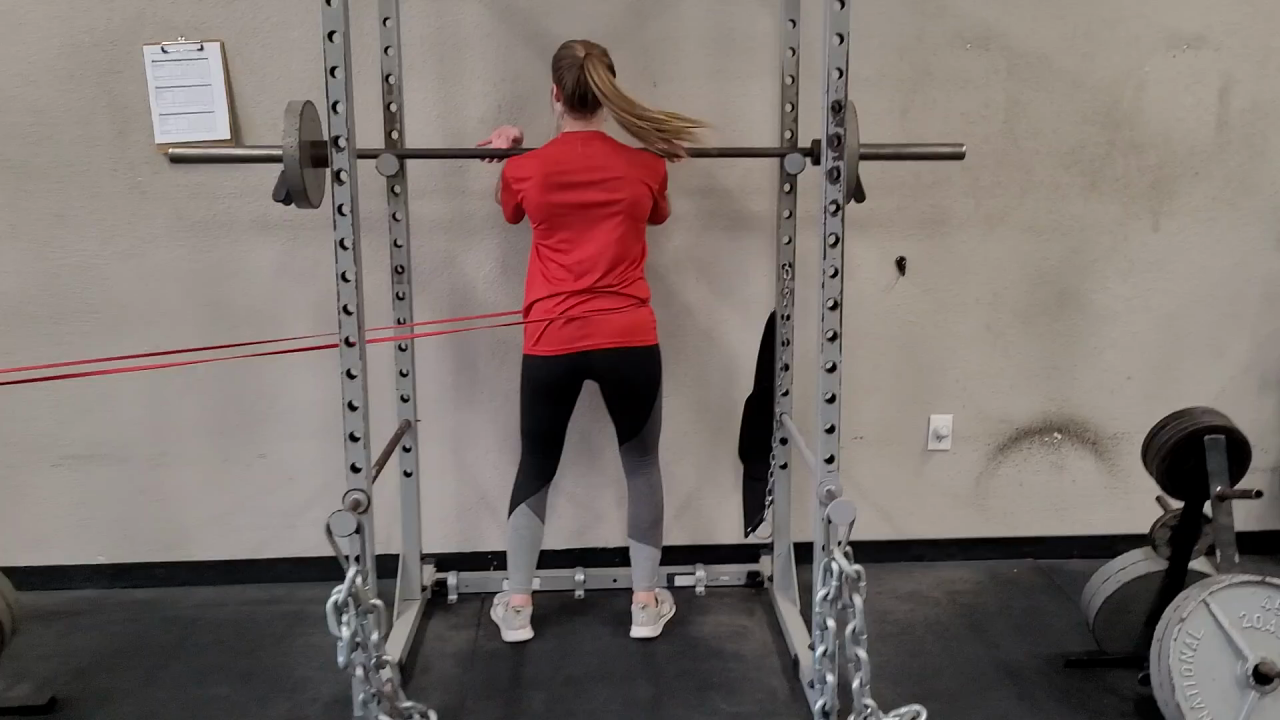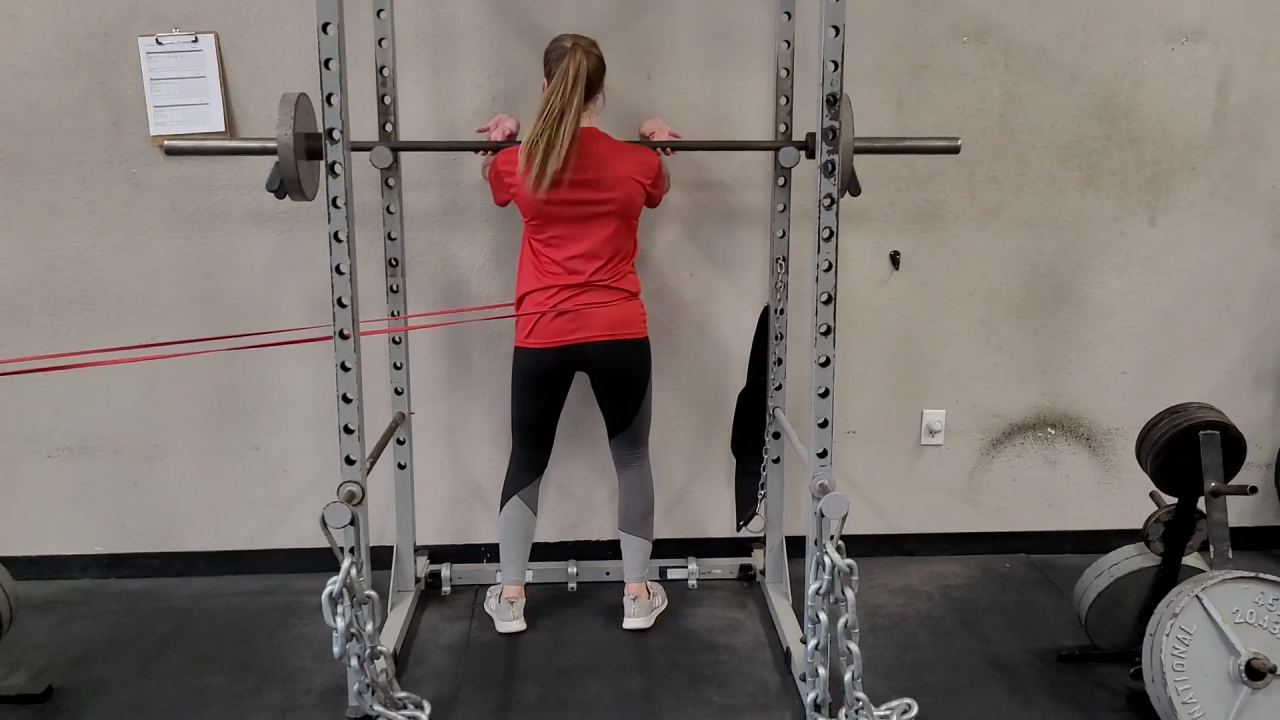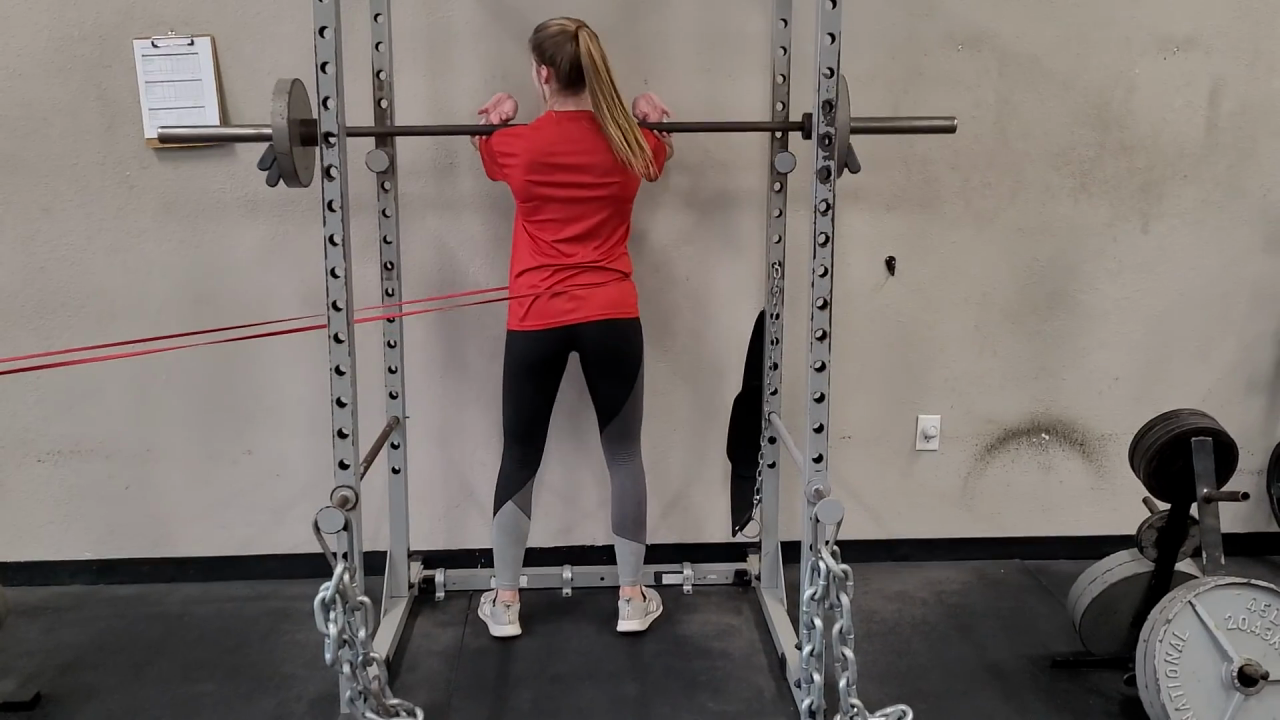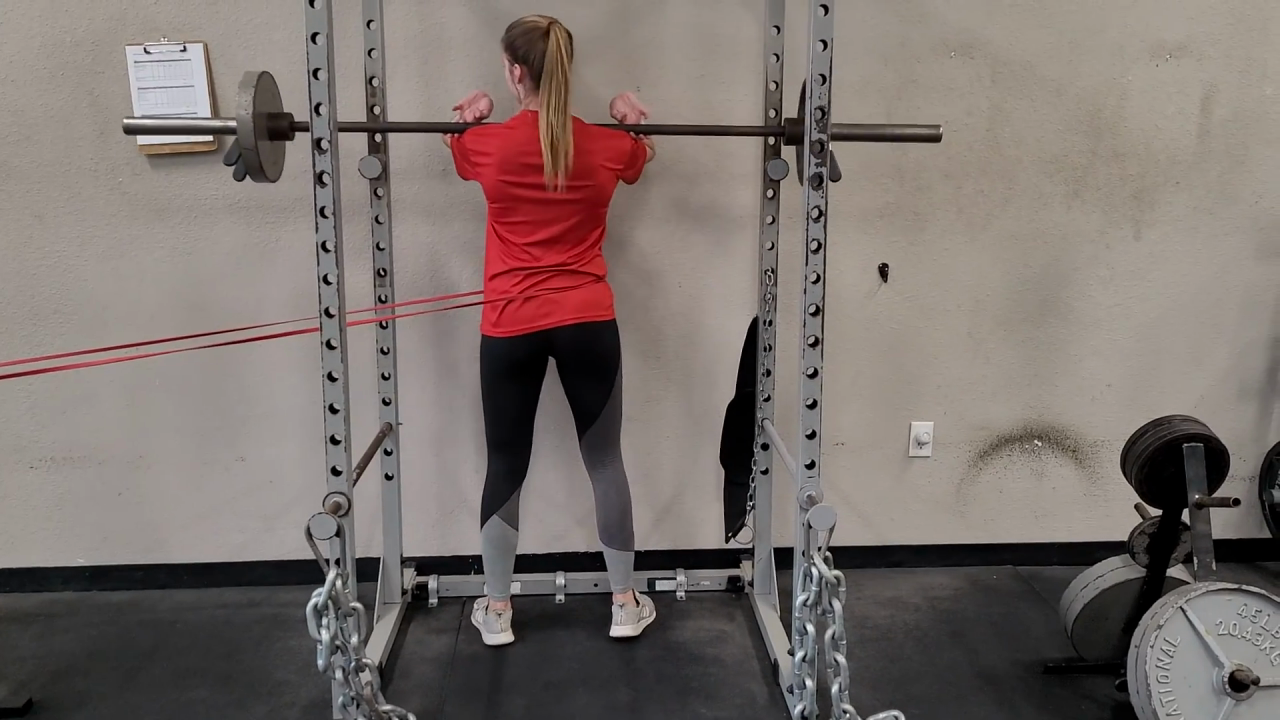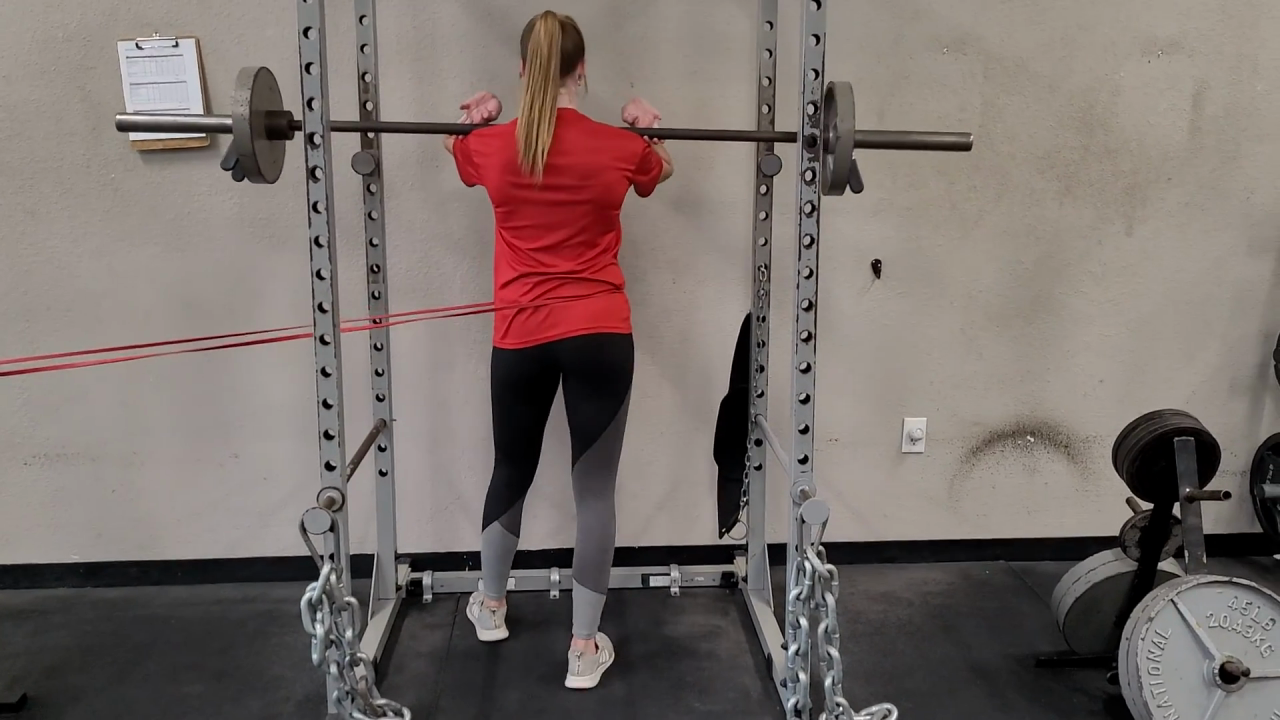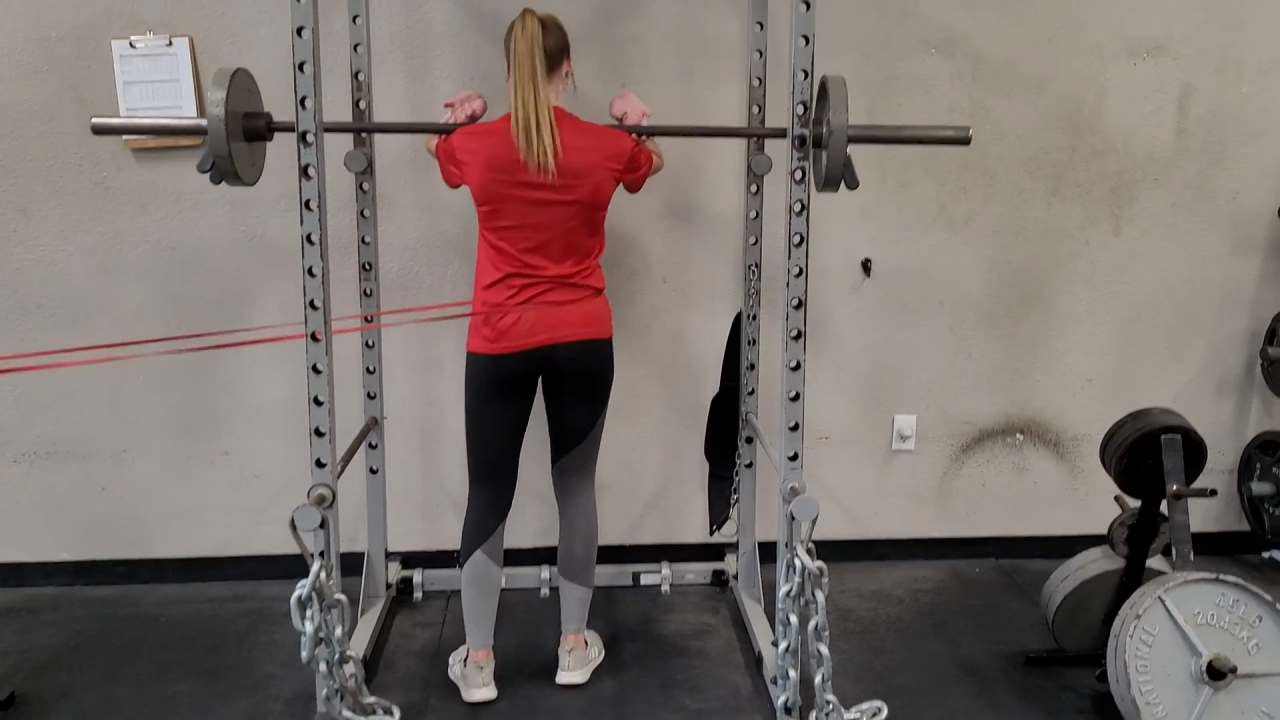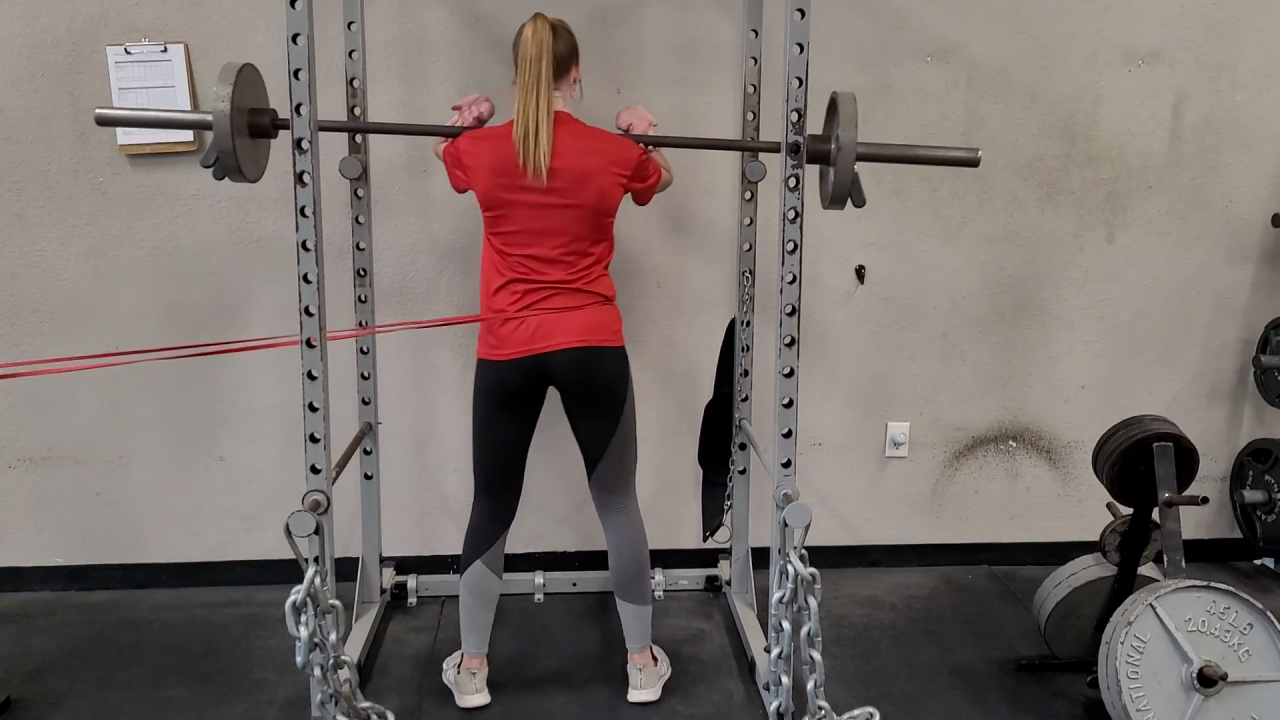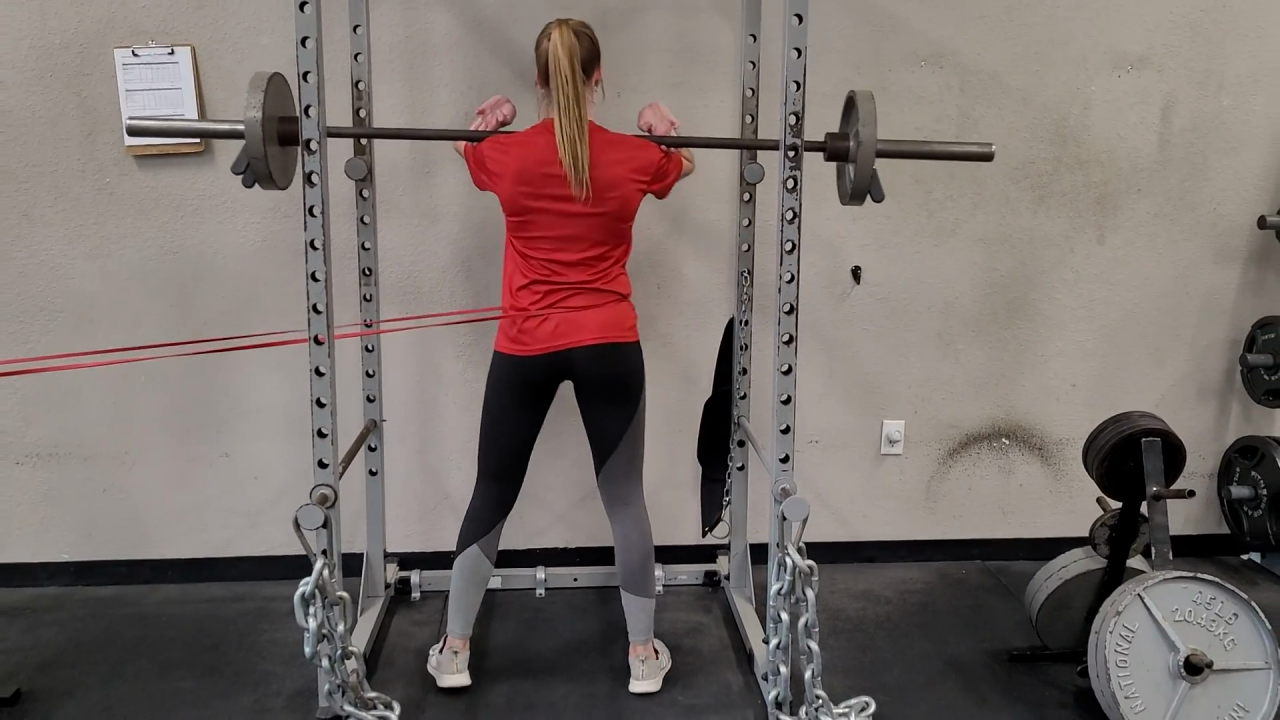
dt=0.5s
person 1, frame 1
left shoulder: (524, 170)
right shoulder: (645, 168)
left wrist: (504, 155)
left hip: (552, 343)
right hip: (629, 340)
left knee: (535, 469)
right knee: (641, 465)
left ankle: (517, 605)
right ankle: (646, 603)
person 1, frame 2
left shoulder: (517, 164)
right shoulder: (638, 163)
left elbow: (496, 184)
left wrist: (502, 146)
right wrist: (655, 146)
left hip: (543, 336)
right hip: (619, 333)
left knee: (527, 462)
right knee: (632, 458)
left ankle: (510, 597)
right ankle: (638, 594)
person 1, frame 3
left shoulder: (516, 145)
right shoulder: (630, 145)
left elbow: (486, 149)
right elbow: (659, 154)
left hip: (536, 322)
right hip: (613, 319)
left knee: (520, 457)
right knee: (623, 453)
left ankle: (504, 601)
right ankle: (632, 597)
person 1, frame 4
left shoulder: (487, 144)
right shoulder: (608, 146)
left elbow: (458, 148)
right elbow: (642, 156)
left hip: (511, 328)
right hip: (588, 323)
left knee: (505, 467)
right knee: (605, 461)
left ankle: (497, 610)
right ankle: (625, 601)
person 1, frame 5
left shoulder: (491, 147)
right shoulder: (620, 148)
left elbow: (462, 154)
right elbow: (659, 170)
left hip: (522, 337)
right hip: (601, 336)
left knee: (511, 475)
right knee: (595, 488)
left ankle: (491, 606)
right ankle: (584, 647)
person 1, frame 6
left shoulder: (475, 146)
right shoulder: (608, 147)
left elbow: (442, 153)
right elbow: (651, 163)
left hip: (499, 344)
right hip: (583, 341)
left knee: (489, 497)
right knee: (575, 489)
left ankle: (477, 662)
right ankle: (573, 644)
person 1, frame 7
left shoulder: (481, 150)
right shoulder: (615, 153)
left elbow: (449, 156)
right elbow: (660, 179)
left wrist: (465, 125)
left hip: (508, 353)
right hip: (593, 349)
left knee: (492, 508)
right knee: (617, 503)
left ankle: (472, 668)
right ankle: (641, 663)
person 1, frame 8
left shoulder: (506, 154)
right shoulder: (636, 157)
left elbow: (469, 151)
right elbow: (682, 166)
left wrist: (486, 124)
left hip: (524, 350)
right hip: (609, 347)
left knee: (492, 496)
right knee: (624, 498)
left ankle: (454, 651)
right ankle: (642, 655)
